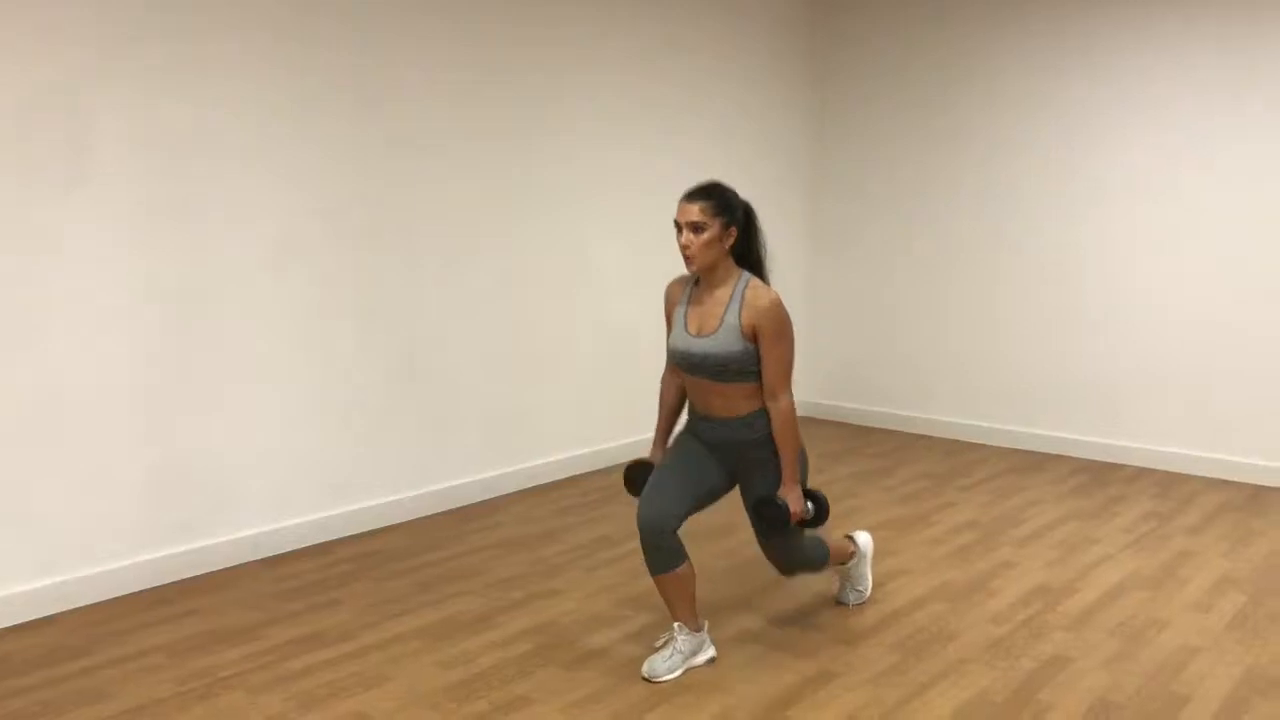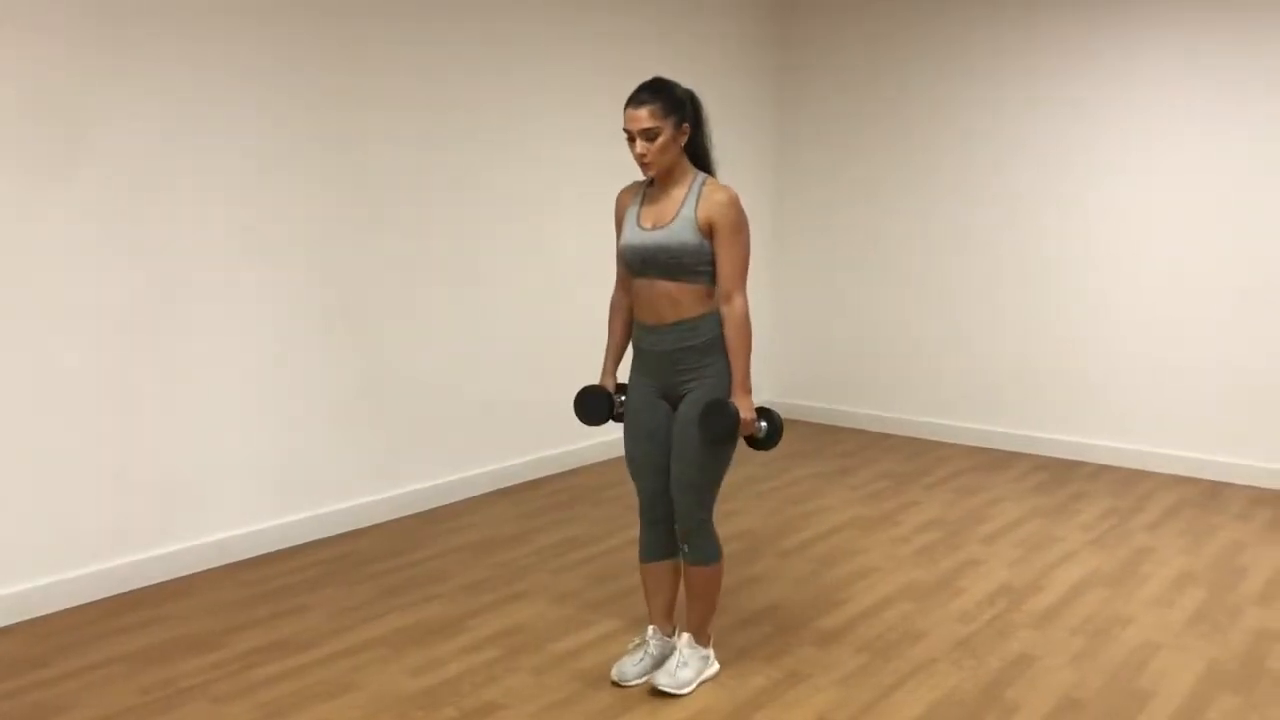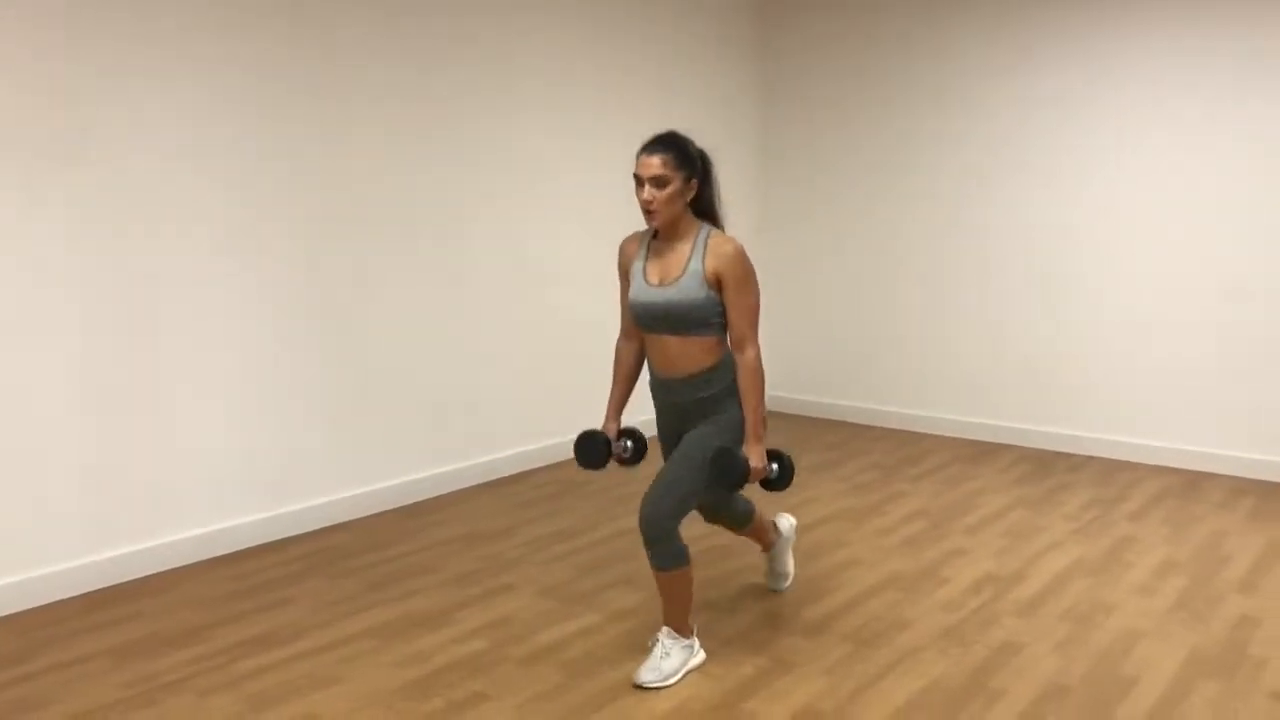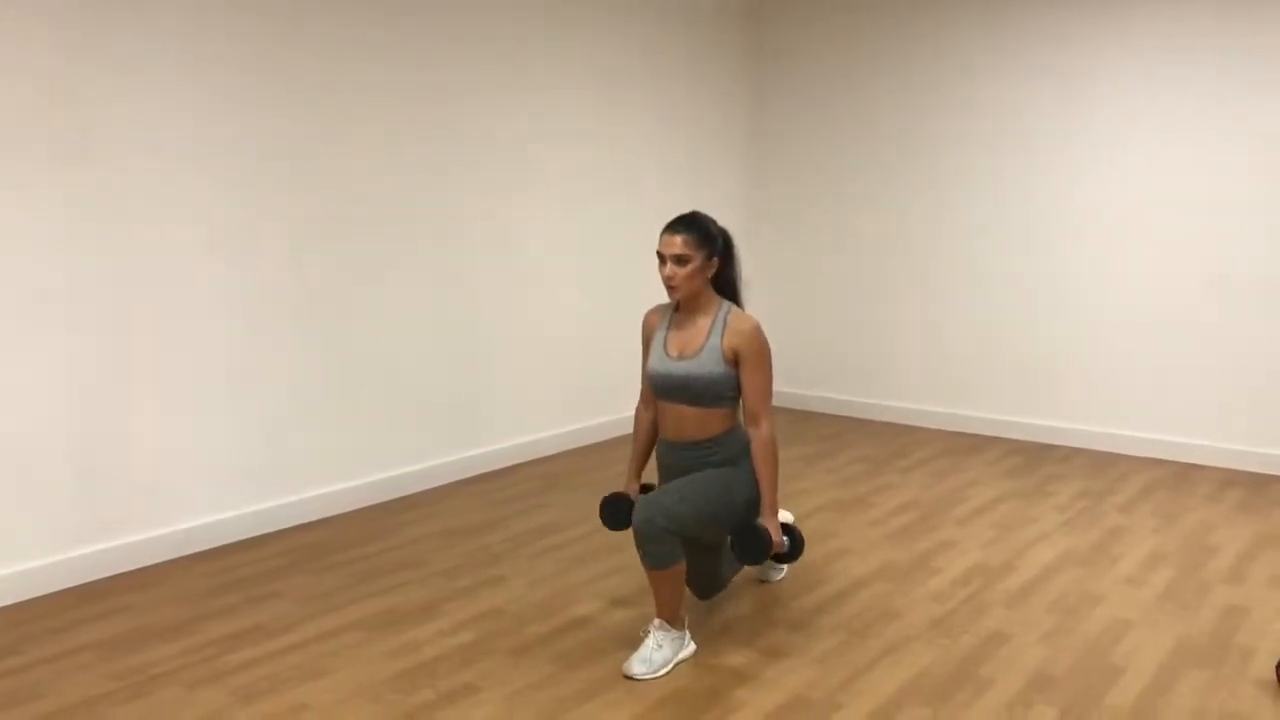
dt=0.7s
person 1, frame 1
left shoulder: (761, 303)
right shoulder: (676, 293)
left elbow: (780, 397)
right elbow: (674, 374)
left wrist: (791, 480)
right wrist: (659, 444)
left hip: (759, 443)
right hip: (702, 439)
left knee: (786, 554)
right knee: (654, 519)
left ankle: (853, 550)
right ankle: (690, 636)
person 1, frame 2
left shoulder: (718, 201)
right shoulder: (628, 201)
left elbow: (734, 301)
left wrist: (741, 390)
right wrist: (610, 368)
left hip: (704, 365)
right hip: (649, 369)
left knee: (691, 514)
right knee: (652, 512)
left ankle: (699, 646)
right ankle: (659, 636)
person 1, frame 3
left shoulder: (724, 253)
right shoulder: (631, 251)
left elbow: (747, 350)
right elbow: (630, 339)
left wrist: (754, 438)
right wrist: (612, 416)
left hip: (720, 407)
right hip: (669, 410)
left knee: (657, 515)
right knee: (714, 508)
left ankle: (680, 640)
right ankle: (776, 532)
person 1, frame 4
left shoulder: (742, 330)
right shoulder: (654, 322)
left elbow: (759, 424)
right elbow: (648, 406)
left wrist: (768, 510)
right wrist: (632, 478)
left hip: (729, 470)
right hip: (676, 469)
left knee: (651, 518)
right knee: (706, 584)
left ankle: (670, 633)
